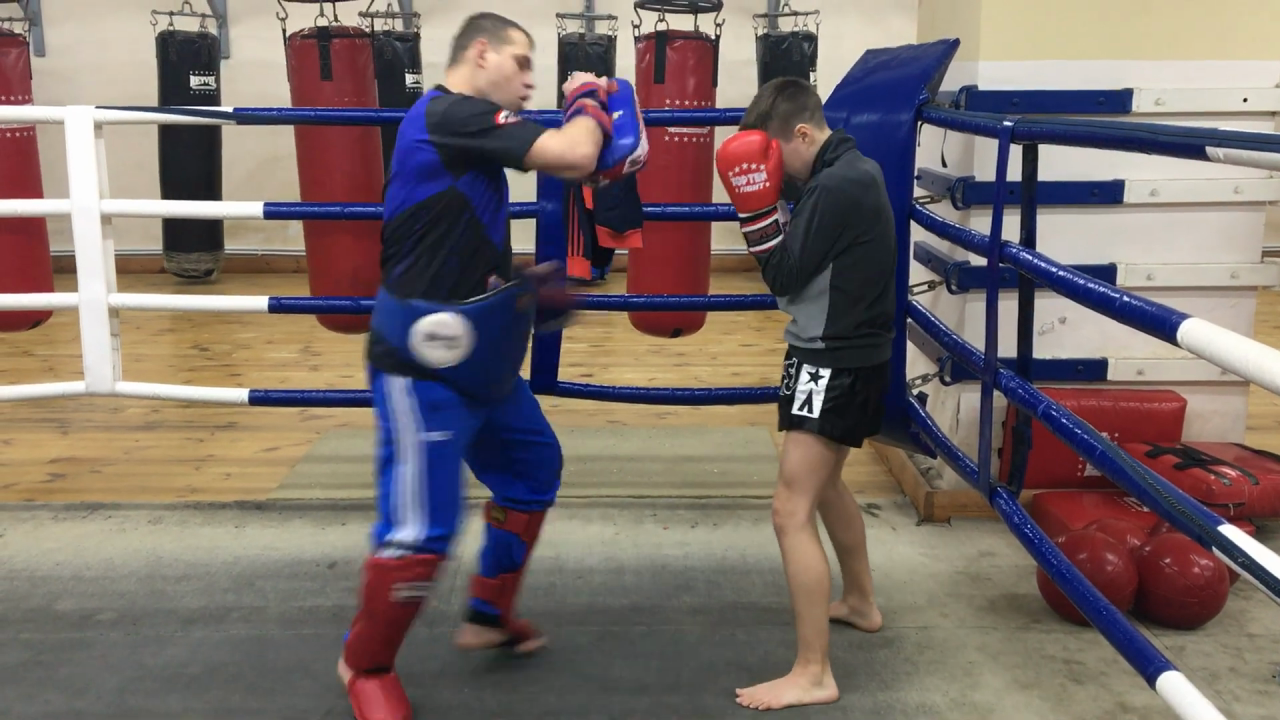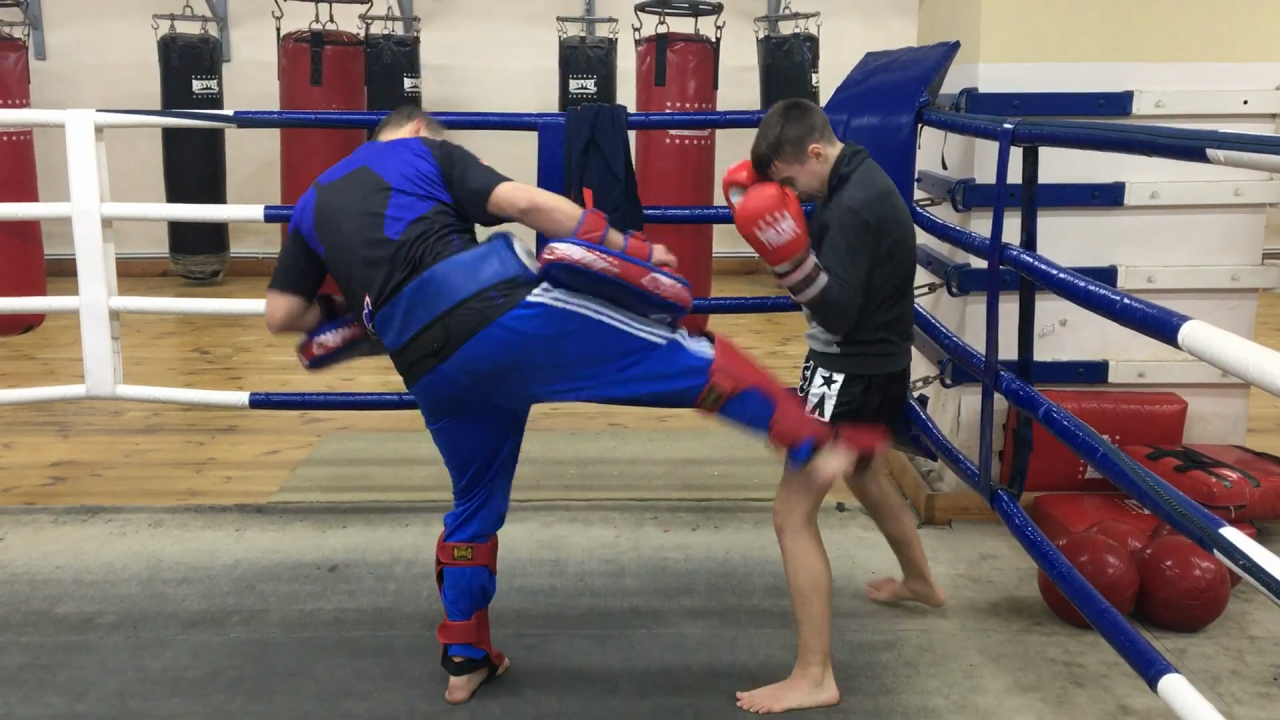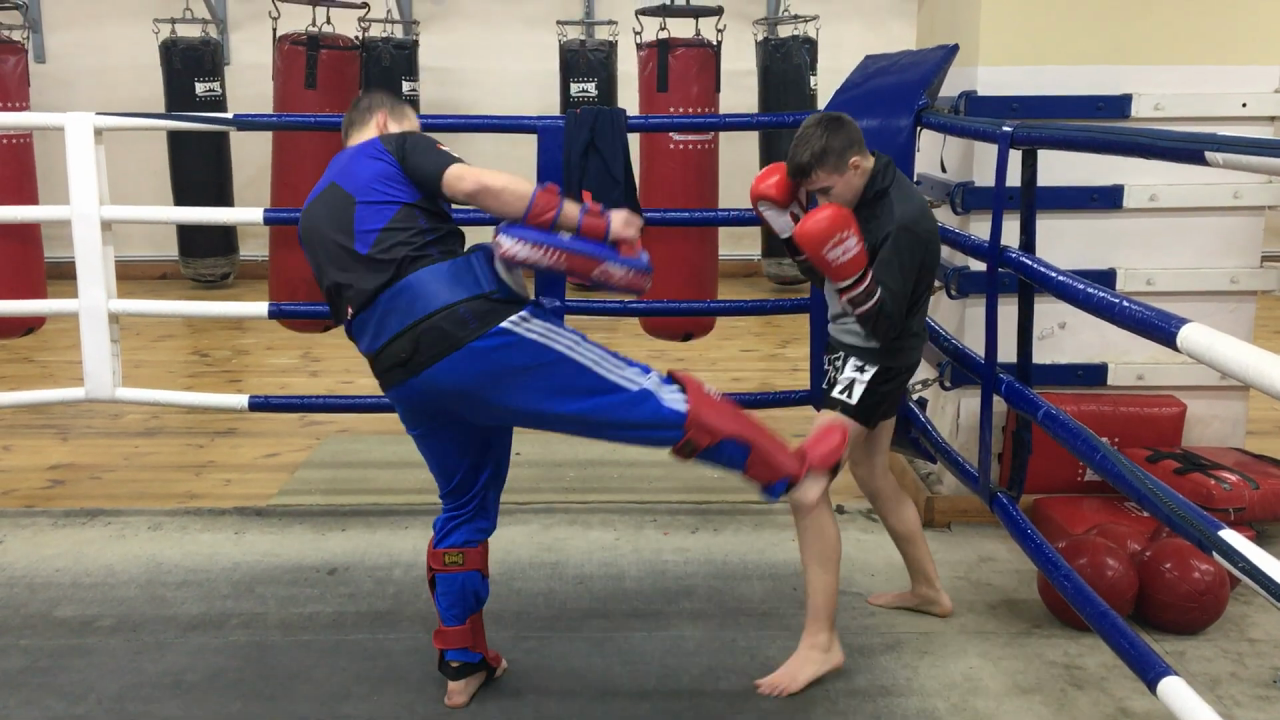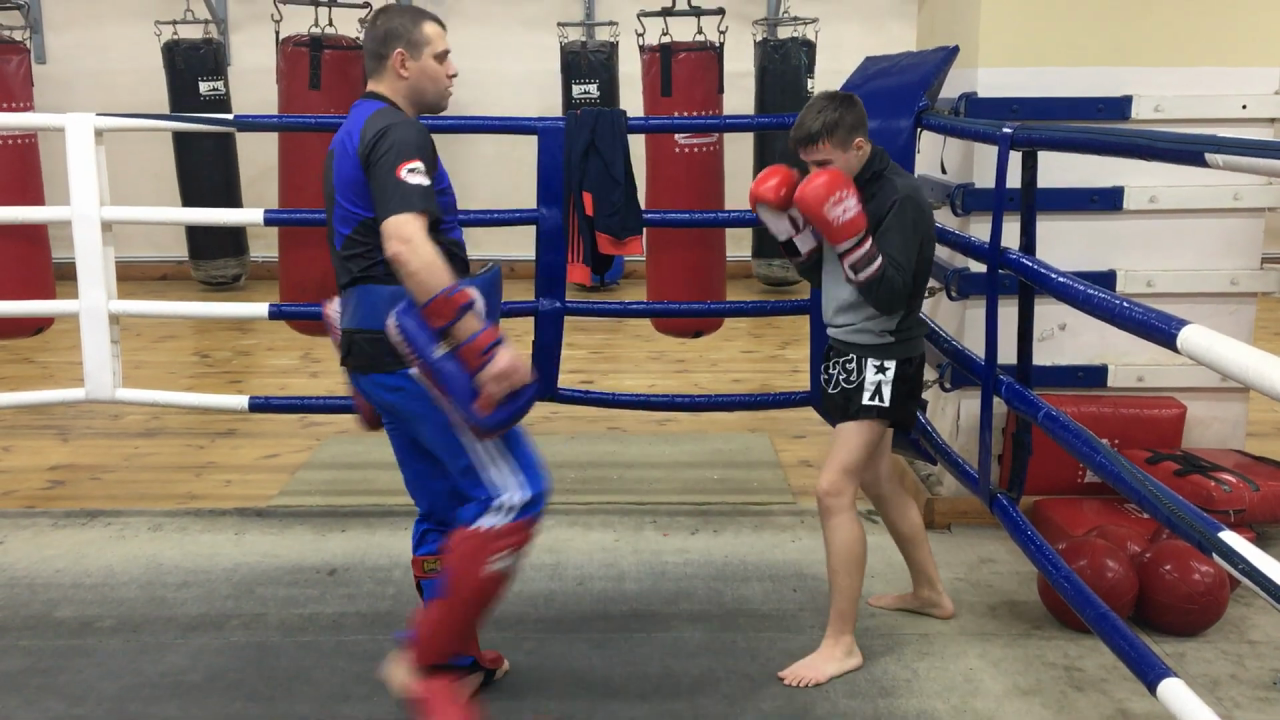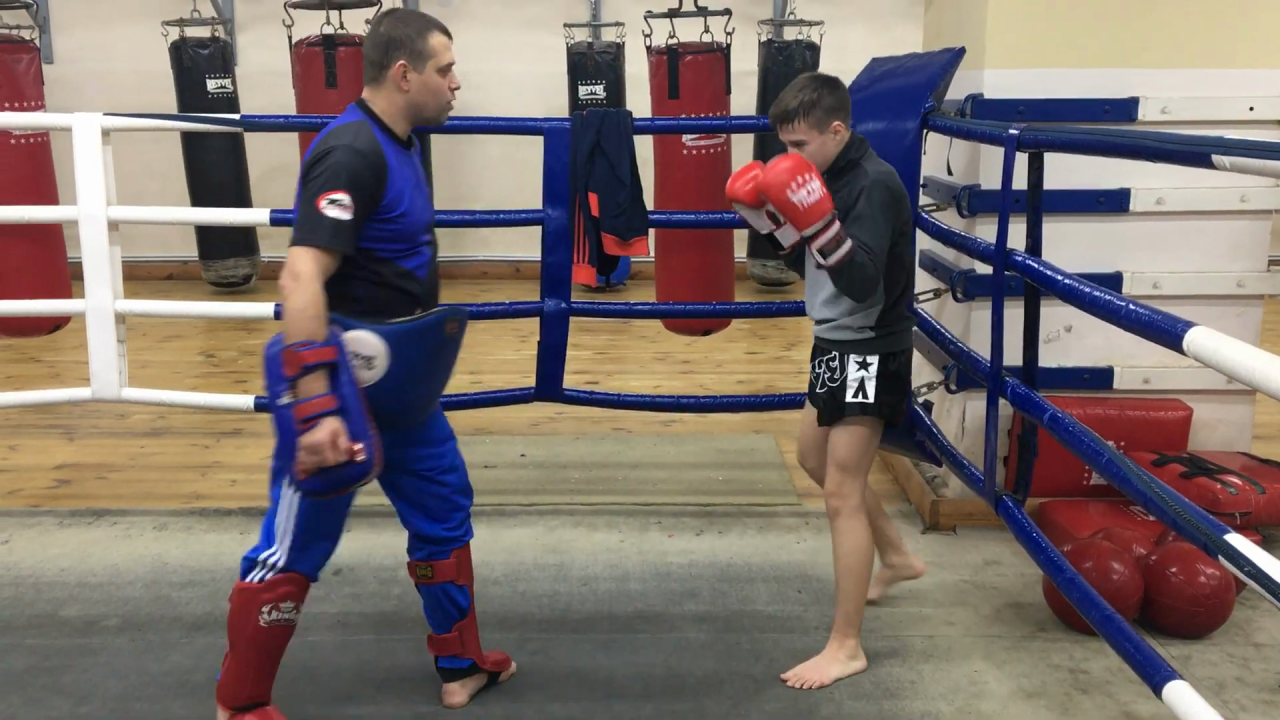
dt=0.3s
person 1, frame 1
left shoulder: (444, 129)
right shoulder: (453, 117)
right elbow: (571, 158)
left wrist: (527, 284)
right wrist: (590, 104)
left hip: (483, 359)
right hip: (428, 363)
left knee: (534, 471)
right knee: (419, 528)
left ankle: (488, 615)
person 1, frame 2
left shoulder: (313, 202)
right shoulder: (419, 149)
left elbow: (283, 314)
right elbow: (522, 202)
left wrist: (349, 318)
right wrist: (632, 253)
left hip: (434, 362)
right hip: (506, 313)
left knee: (475, 504)
right knee: (682, 356)
left ankle: (464, 656)
right ankle: (815, 446)
person 1, frame 3
left shoulder: (313, 218)
right shoulder: (397, 151)
left elbow: (360, 319)
right elbow: (475, 186)
right wrist: (593, 221)
left hip: (410, 374)
right hip: (478, 332)
left knee: (465, 509)
right knee: (650, 397)
left ankle: (460, 663)
right ankle: (788, 472)
person 1, frame 4
left shoulder: (353, 132)
right shoulder: (392, 130)
right elbow: (407, 246)
right wrist: (486, 345)
left hip: (378, 350)
right hip: (412, 349)
left knee: (448, 508)
right knee: (514, 492)
left ankle: (457, 660)
right ankle: (426, 661)
person 1, frame 5
left shoulder: (393, 145)
right shoulder: (352, 152)
right elbow: (300, 281)
right wrist: (318, 408)
left knee: (444, 514)
right knee: (299, 549)
person 2, frame 1
left shoulder: (836, 186)
right shoulder: (852, 170)
left elbow: (784, 275)
right elbow: (806, 254)
left wrist: (756, 205)
right wrist: (769, 206)
left hip: (834, 364)
right hip: (849, 355)
left knee: (791, 511)
right knee: (825, 483)
left ankle: (812, 673)
right ankle: (859, 602)
person 2, frame 2
left shoulder: (857, 207)
right shoulder: (858, 181)
left elbow: (838, 314)
right elbow: (829, 260)
left wrist: (789, 251)
right wrist: (769, 218)
left hip: (849, 371)
right hip: (879, 362)
left knee: (792, 514)
right knee: (866, 478)
right ankle: (920, 581)
person 2, frame 3
left shoulder: (903, 219)
right shoulder: (865, 193)
left elbow: (881, 321)
right elbow: (825, 272)
left wrist: (846, 268)
right wrist: (790, 222)
left hip: (873, 361)
right hip: (862, 356)
left knee: (808, 486)
right knee: (872, 473)
left ankle: (819, 642)
right ankle: (928, 589)
person 2, frame 4
left shoulder: (901, 197)
right shoulder: (839, 189)
left elbow: (892, 293)
right elbow: (824, 272)
left wrist: (850, 231)
right wrist: (792, 224)
left hip: (882, 359)
right hip: (847, 351)
left knee: (833, 490)
right knee: (877, 479)
left ankle: (841, 643)
right ankle: (928, 591)
person 2, frame 5
left shoulder: (876, 183)
right shoulder: (828, 178)
left elbow: (863, 282)
left wrist: (813, 215)
right wrist: (772, 221)
left hip: (869, 354)
right hip: (838, 347)
left knee: (842, 495)
right knee: (812, 457)
left ankle: (845, 646)
right ankle: (895, 555)
